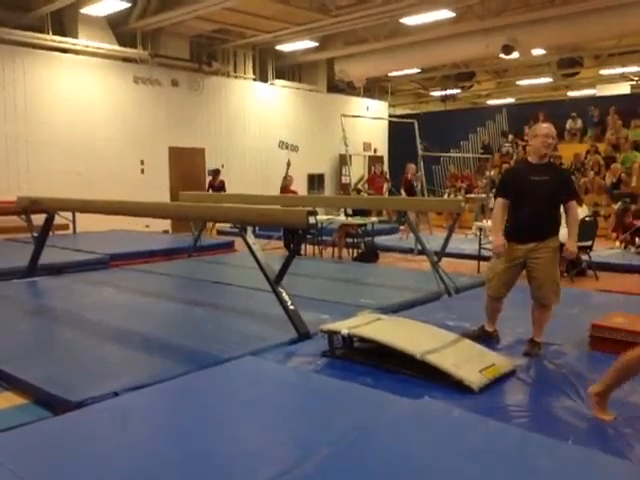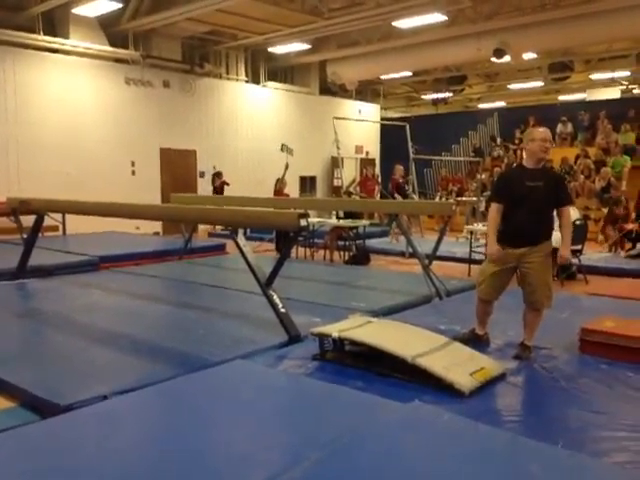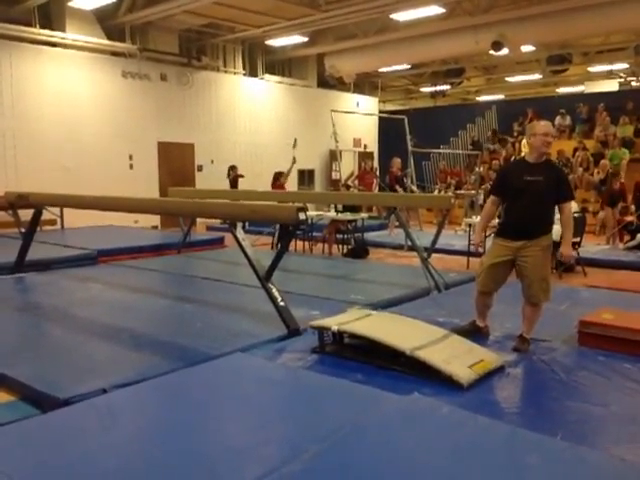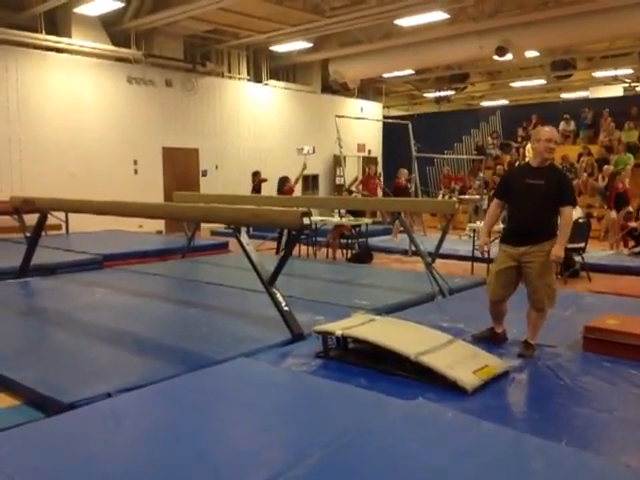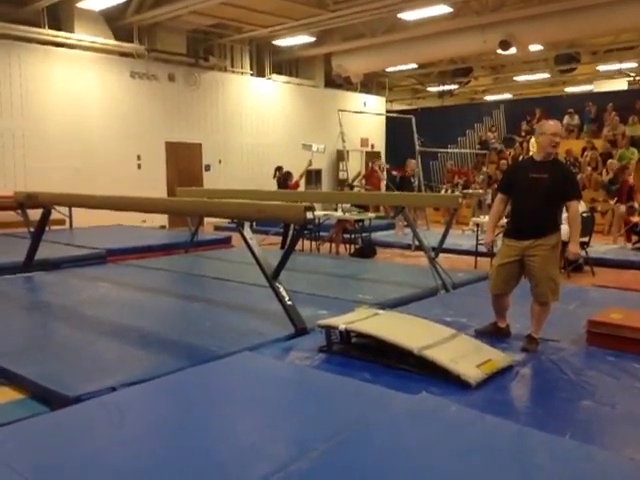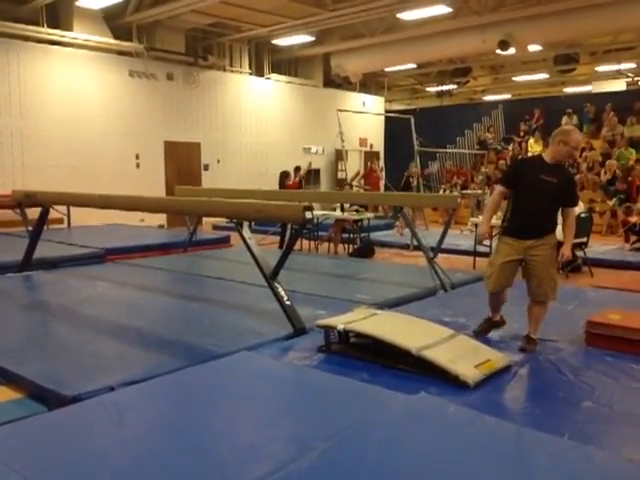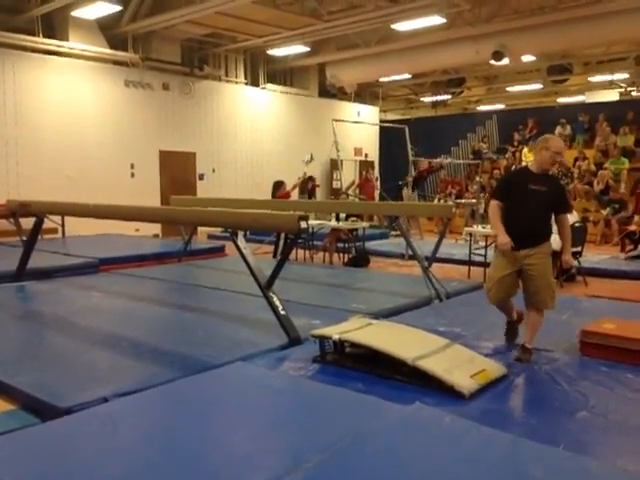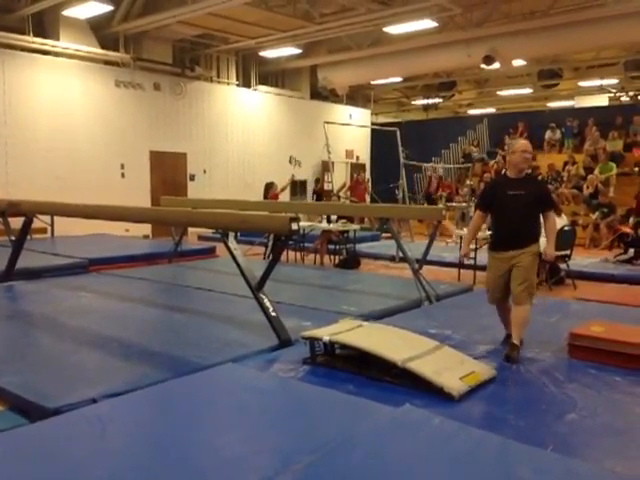
dt=0.4s
person 1, frame 1
left shoulder: (560, 175)
right shoulder: (513, 173)
left elbow: (571, 208)
right elbow: (500, 205)
left wrist: (572, 240)
right wrist: (496, 234)
left hip: (546, 245)
right hip: (513, 242)
left knee: (544, 295)
right knee: (495, 288)
left ankle: (536, 339)
right ankle: (489, 329)
person 1, frame 2
left shoulder: (554, 179)
right shoulder: (508, 177)
left elbow: (564, 213)
right elbow: (495, 210)
left wrist: (565, 246)
right wrist: (492, 241)
left hip: (538, 249)
right hip: (506, 246)
left knee: (536, 299)
right knee: (485, 291)
left ankle: (526, 343)
right ankle: (480, 332)
person 1, frame 3
left shoulder: (556, 174)
right shoulder: (510, 170)
left elbow: (566, 209)
right elbow: (493, 202)
left wrist: (567, 243)
right wrist: (479, 231)
left hip: (537, 242)
right hip: (505, 239)
left knee: (534, 293)
right knee: (485, 284)
left ankle: (525, 336)
right ankle: (480, 323)
person 1, frame 4
left shoulder: (559, 178)
right shoulder: (513, 174)
left elbow: (566, 213)
right elbow: (497, 205)
left wrist: (559, 245)
right wrist: (484, 233)
left hip: (541, 247)
right hip: (509, 245)
left knee: (539, 298)
right knee: (496, 293)
left ankle: (530, 341)
right ankle: (497, 330)
person 1, frame 5
left shoulder: (563, 173)
right shoulder: (517, 168)
left elbow: (573, 208)
right elbow: (501, 201)
left wrist: (574, 241)
right wrist: (490, 230)
left hip: (545, 242)
right hip: (512, 239)
left knee: (543, 292)
right knee: (498, 285)
left ankle: (533, 335)
right ankle: (501, 325)
person 1, frame 6
left shoulder: (566, 179)
right shoulder: (523, 166)
left elbow: (569, 214)
right elbow: (499, 192)
left wrist: (567, 244)
right wrist: (485, 221)
left hip: (543, 242)
right hip: (511, 237)
left knee: (540, 293)
right knee: (496, 284)
left ankle: (531, 336)
right ankle: (495, 317)
person 1, frame 7
left shoulder: (555, 186)
right shoulder: (512, 178)
left elbow: (562, 220)
right elbow: (494, 206)
left wrist: (566, 251)
right wrist: (500, 233)
left hip: (538, 250)
right hip: (508, 248)
left knee: (536, 301)
right knee: (497, 294)
left ankle: (527, 345)
right ankle: (513, 317)
person 1, frame 8
left shoulder: (538, 186)
right shoulder: (494, 186)
left elbow: (549, 216)
right elbow: (480, 216)
left wrist: (550, 245)
right wrist: (467, 243)
left hip: (526, 250)
right hip: (498, 250)
left knee: (521, 297)
right knee: (498, 297)
left ankle: (515, 344)
right ankle: (509, 333)
